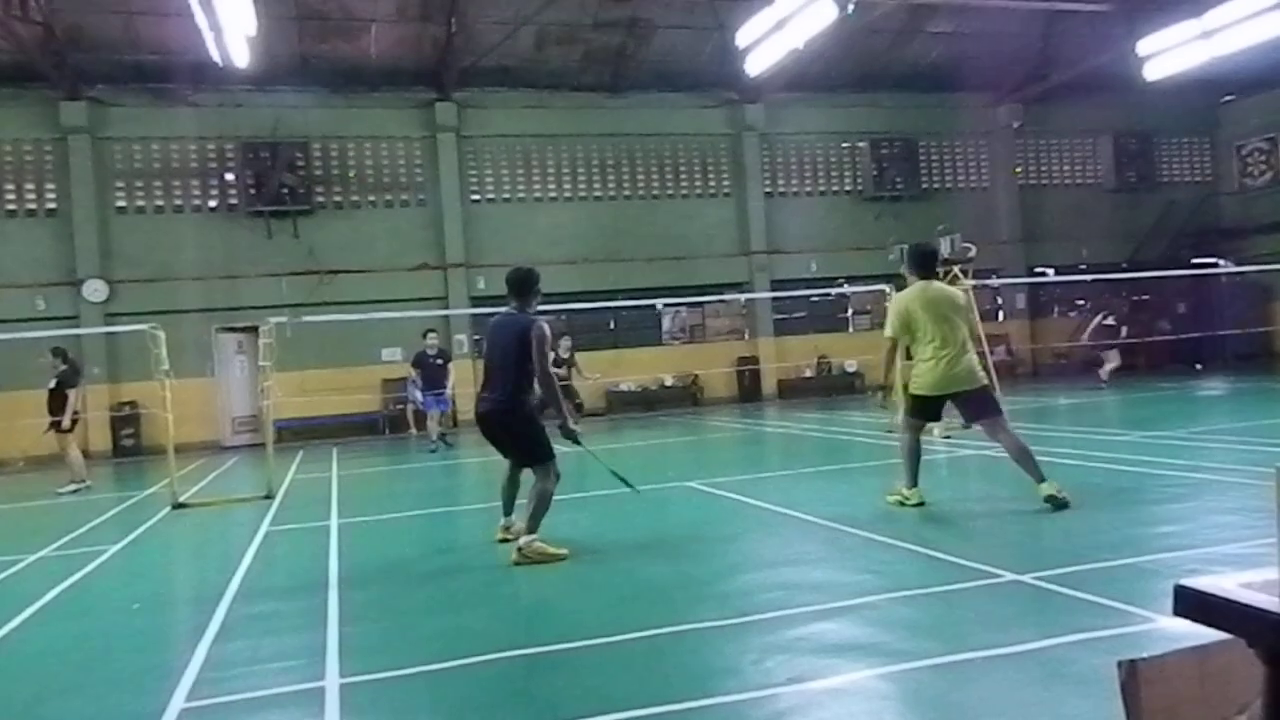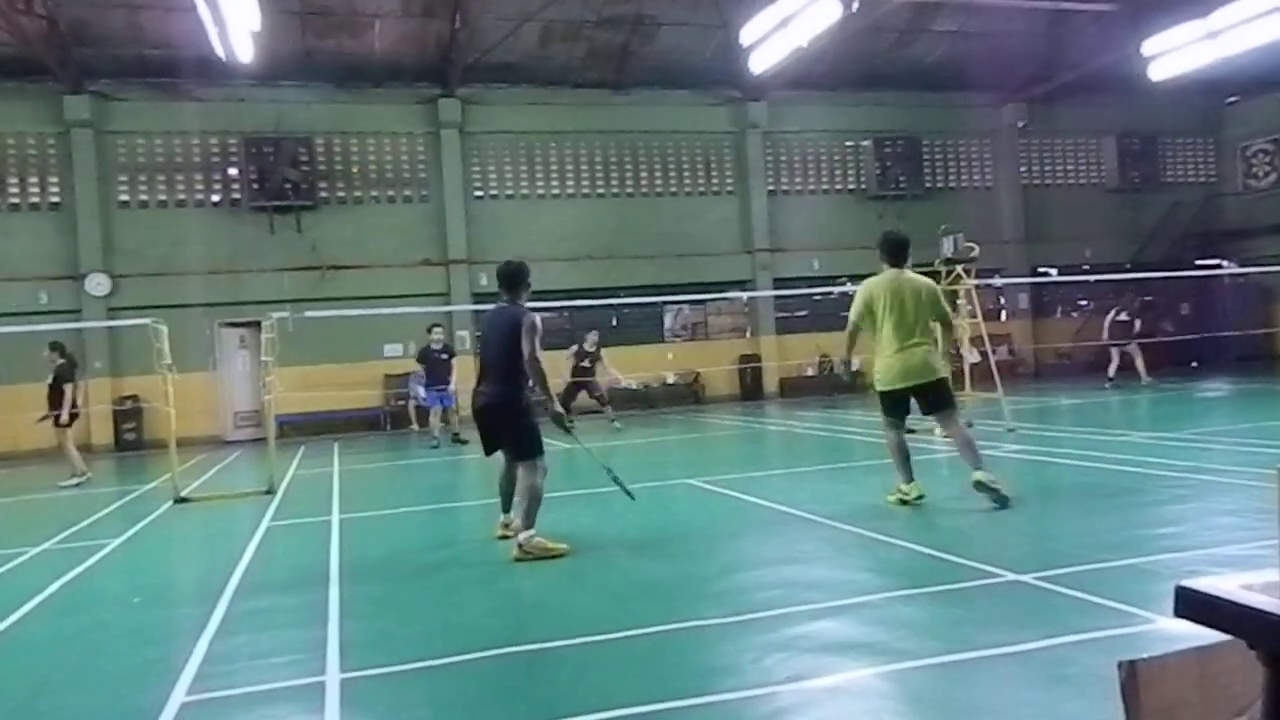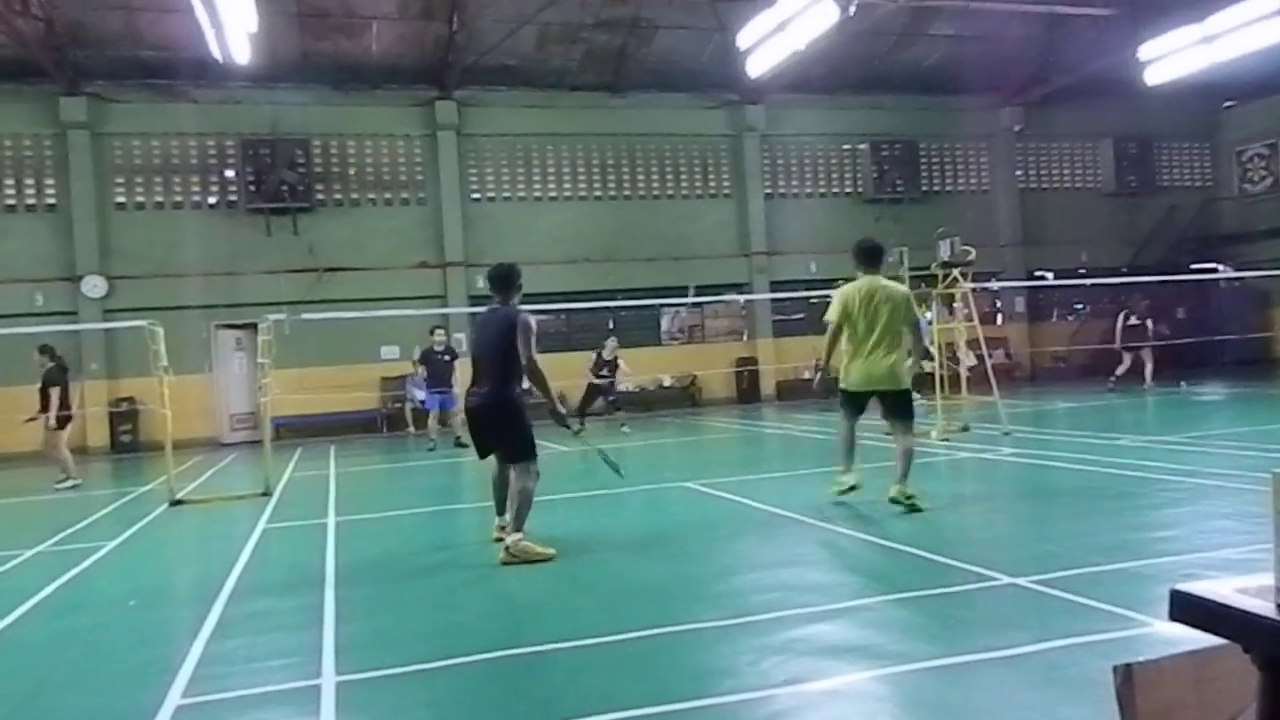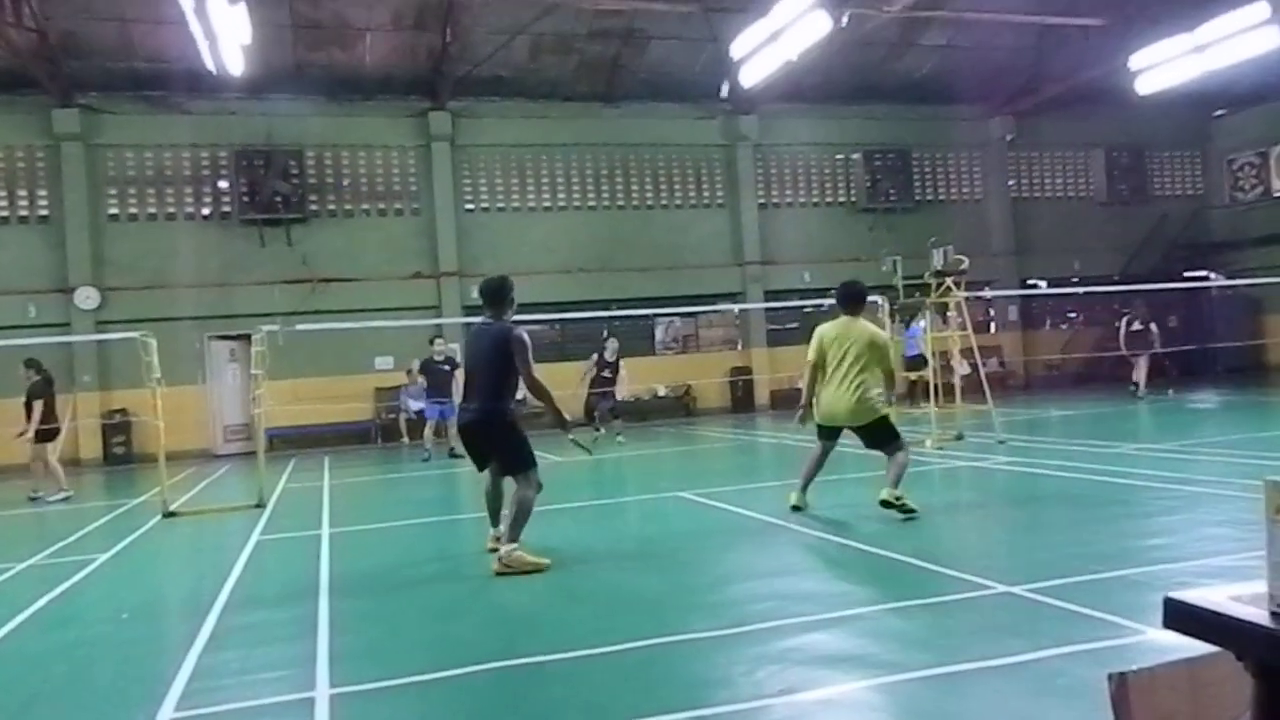
dt=0.2s
person 1, frame 1
left shoulder: (494, 324)
right shoulder: (536, 327)
right elbow: (543, 374)
right wrist: (565, 419)
left hip: (486, 407)
right hip: (513, 408)
left knee: (515, 462)
right knee: (548, 473)
left ankle: (507, 524)
right ankle: (527, 542)
person 1, frame 2
left shoulder: (488, 318)
right shoulder: (527, 318)
right elbow: (531, 360)
right wrist: (552, 402)
left hip: (483, 399)
right hip: (510, 400)
left knee: (510, 458)
right knee: (534, 467)
left ankle: (507, 520)
right ankle: (526, 538)
person 1, frame 3
left shoulder: (481, 320)
right shoulder: (521, 319)
right elbow: (528, 363)
right wrist: (554, 403)
left hip: (476, 401)
right hip: (502, 401)
left knee: (503, 461)
right knee: (526, 469)
left ankle: (502, 523)
right ankle: (514, 541)
person 1, frame 4
left shoulder: (473, 334)
right shoulder: (514, 335)
right elbow: (530, 381)
right wrist: (557, 413)
left hip: (468, 417)
right hip: (495, 416)
left knee: (495, 472)
right knee: (529, 482)
left ankle: (497, 534)
right ankle: (509, 550)
person 2, frame 1
left shoulder: (902, 301)
right shoulder: (957, 295)
left elbow: (891, 345)
right elbow: (972, 335)
left wrist: (886, 379)
left hip: (930, 378)
right hip: (968, 373)
left knee: (909, 430)
right knee: (1001, 432)
left ankle: (910, 490)
right ankle: (1045, 485)
person 2, frame 2
left shoulder: (869, 288)
right shoulder: (927, 285)
left elbow: (853, 329)
right elbow: (948, 325)
left wrist: (847, 357)
right wrist: (944, 349)
left hip: (891, 369)
right hip: (929, 365)
left knee: (893, 428)
right knee: (952, 423)
left ankle: (909, 486)
right ankle: (980, 473)
person 2, frame 3
left shoulder: (845, 294)
right shoulder: (900, 293)
left elbow: (833, 332)
right elbow: (916, 334)
left wrist: (823, 366)
right wrist: (915, 357)
left hip: (856, 374)
right hip: (893, 374)
left knee: (848, 422)
right knee: (904, 432)
left ankle: (847, 475)
right ankle: (900, 487)
person 2, frame 4
left shoulder: (823, 331)
right shoulder: (878, 336)
left elbow: (811, 371)
right elbow: (889, 378)
left wrist: (805, 404)
right wrist: (887, 398)
left hip: (829, 406)
right hip: (863, 407)
left knee: (824, 449)
right knee: (898, 450)
left ankle: (799, 495)
right ankle: (891, 491)
